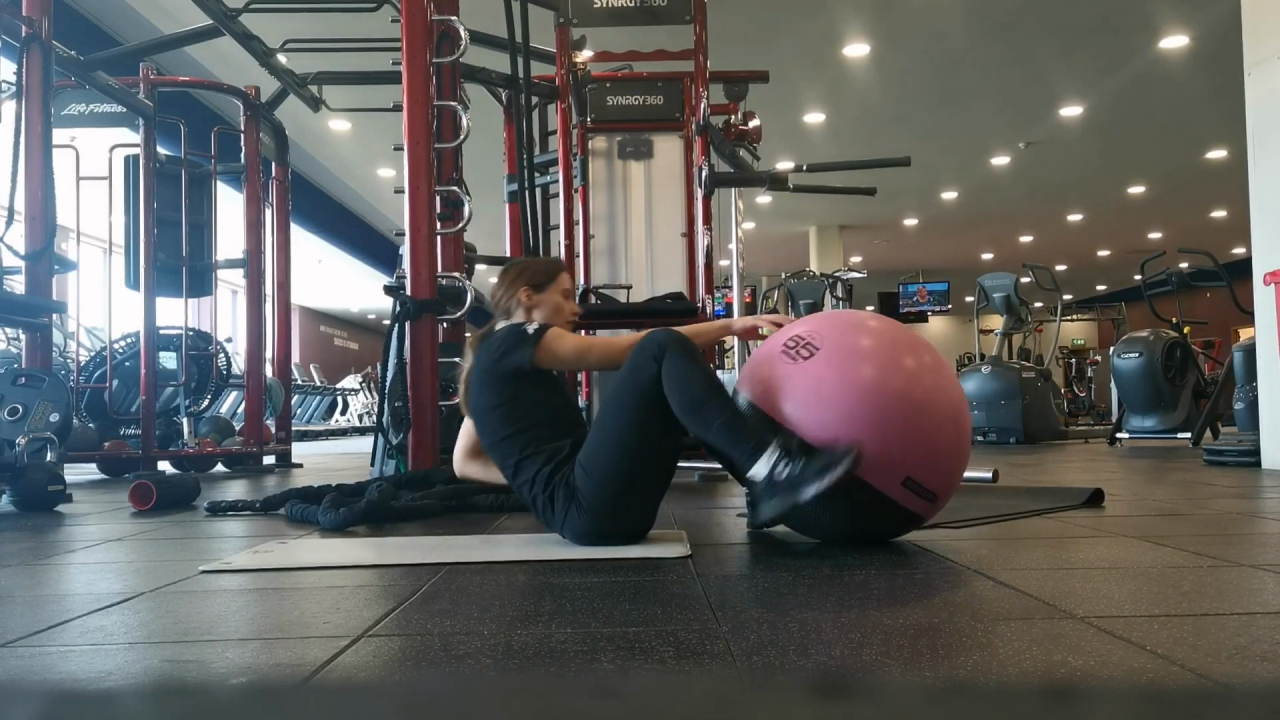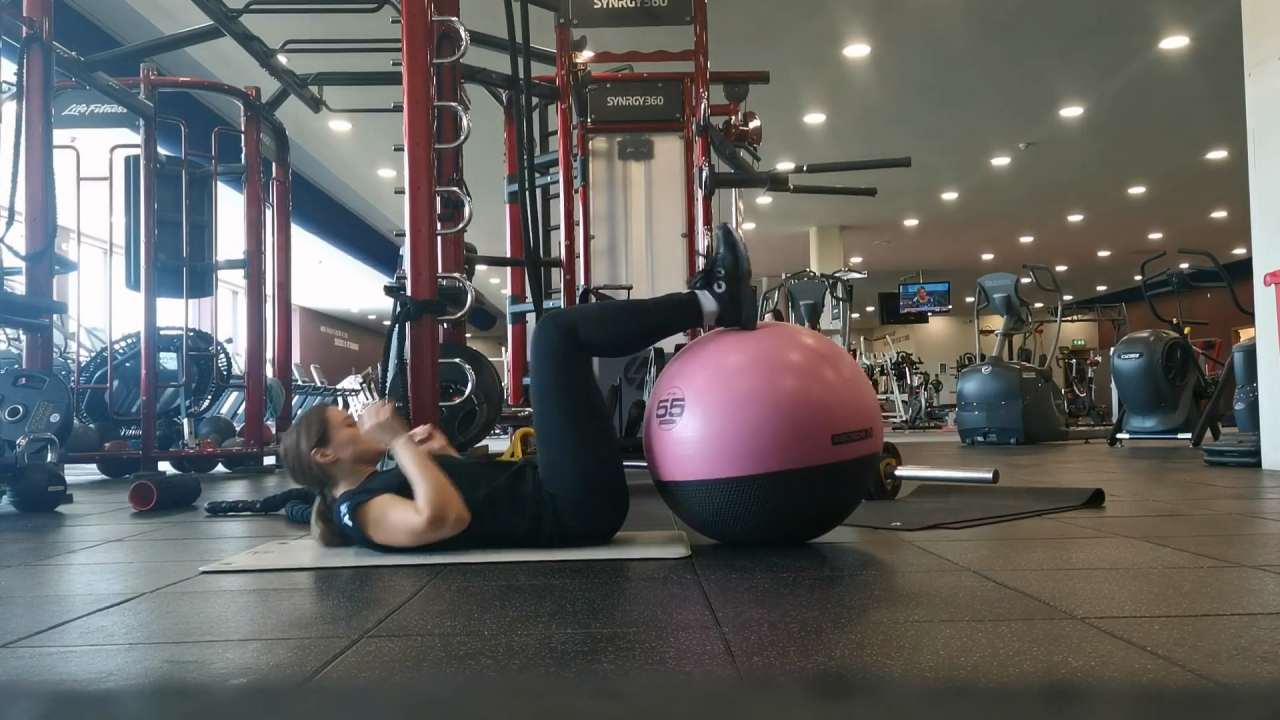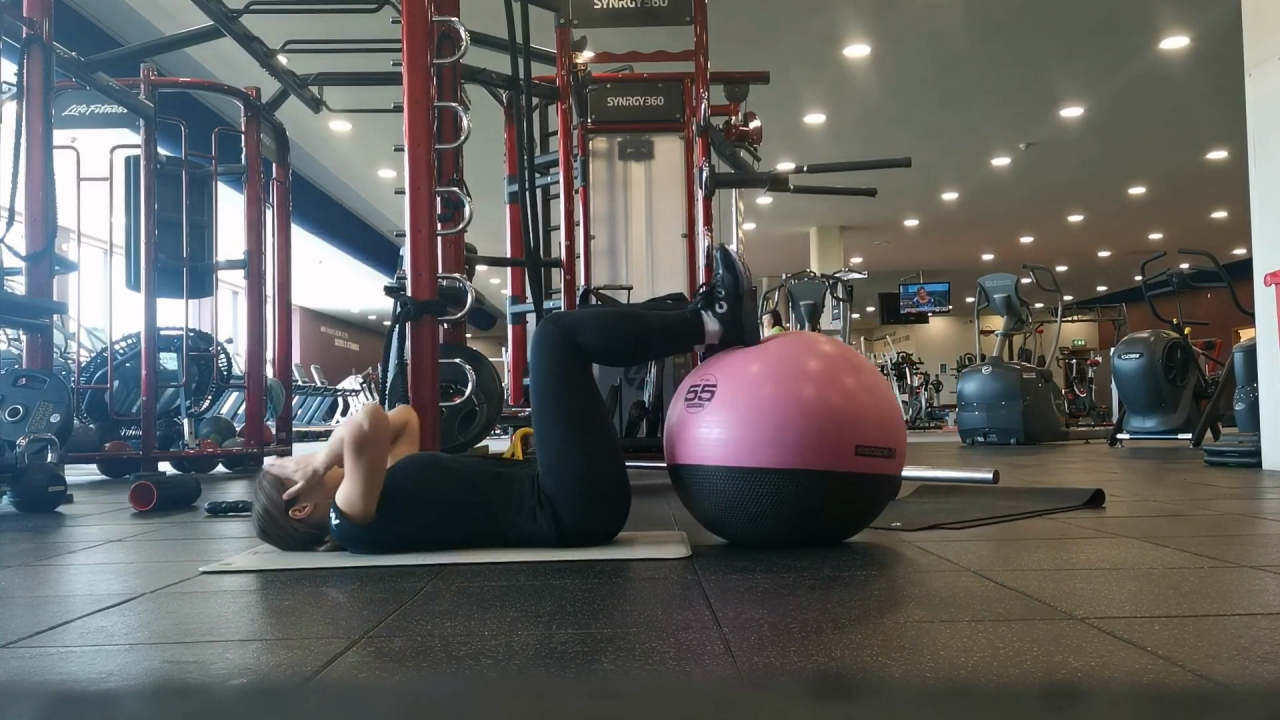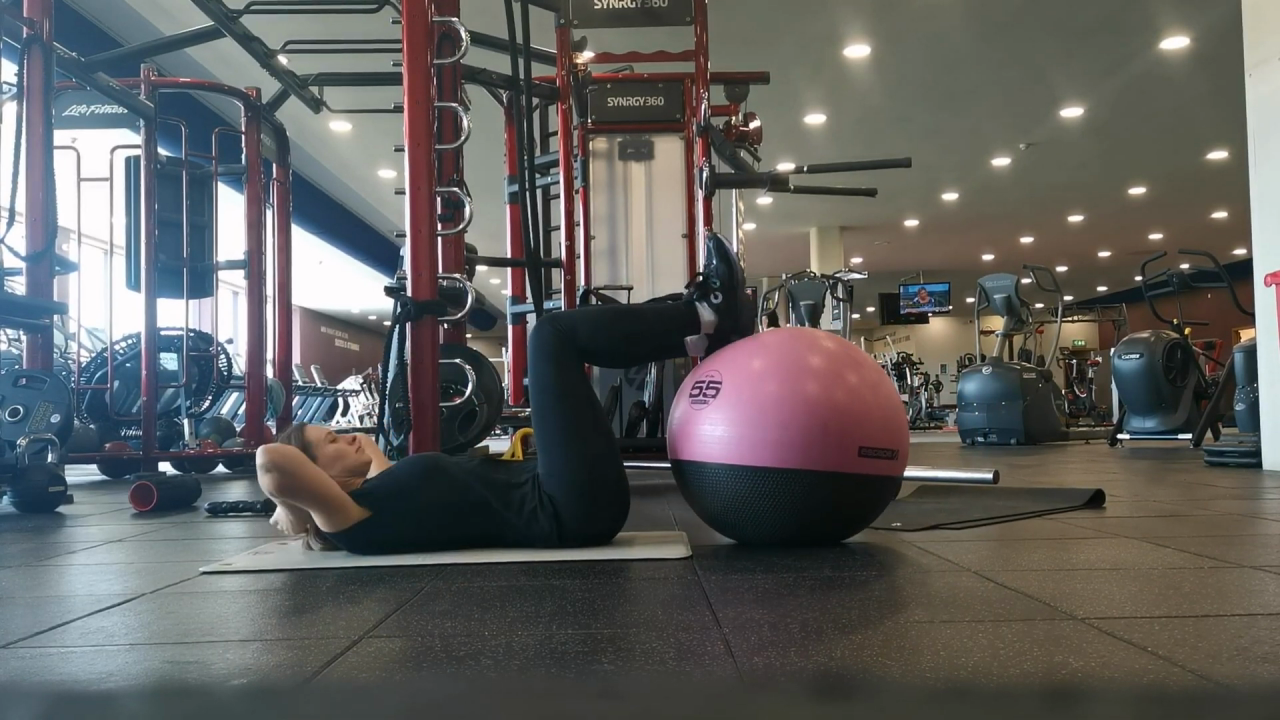
dt=0.7s
person 1, frame 1
left shoulder: (499, 359)
right shoulder: (512, 341)
left elbow: (464, 460)
right elbow: (623, 350)
right wrist: (730, 326)
left hip: (587, 509)
right hip: (595, 509)
right knee: (665, 348)
right ankle: (778, 470)
person 1, frame 2
left shoulder: (380, 489)
right shoulder: (360, 510)
right elbow: (447, 519)
left wrist: (440, 451)
right wrist: (397, 443)
left hip: (567, 503)
right hip: (576, 511)
left knee: (559, 341)
right knee: (555, 330)
left ankle: (702, 304)
right ankle: (713, 304)
person 1, frame 3
left shoulder: (378, 496)
right shoulder: (355, 519)
left elbow: (403, 416)
right elbow: (370, 419)
left wrist: (329, 452)
right wrist: (322, 456)
left hip: (559, 499)
right hip: (573, 510)
left knee: (564, 339)
right knee: (556, 333)
left ankle: (705, 328)
right ankle: (713, 325)
person 1, frame 4
left shoulder: (371, 496)
right shoulder: (352, 520)
left elbow: (366, 445)
right elbow: (272, 457)
right wrist: (295, 510)
left hip: (566, 506)
right hip: (572, 512)
left knee: (561, 339)
right knee: (552, 332)
left ankle: (699, 336)
right ankle: (705, 316)
